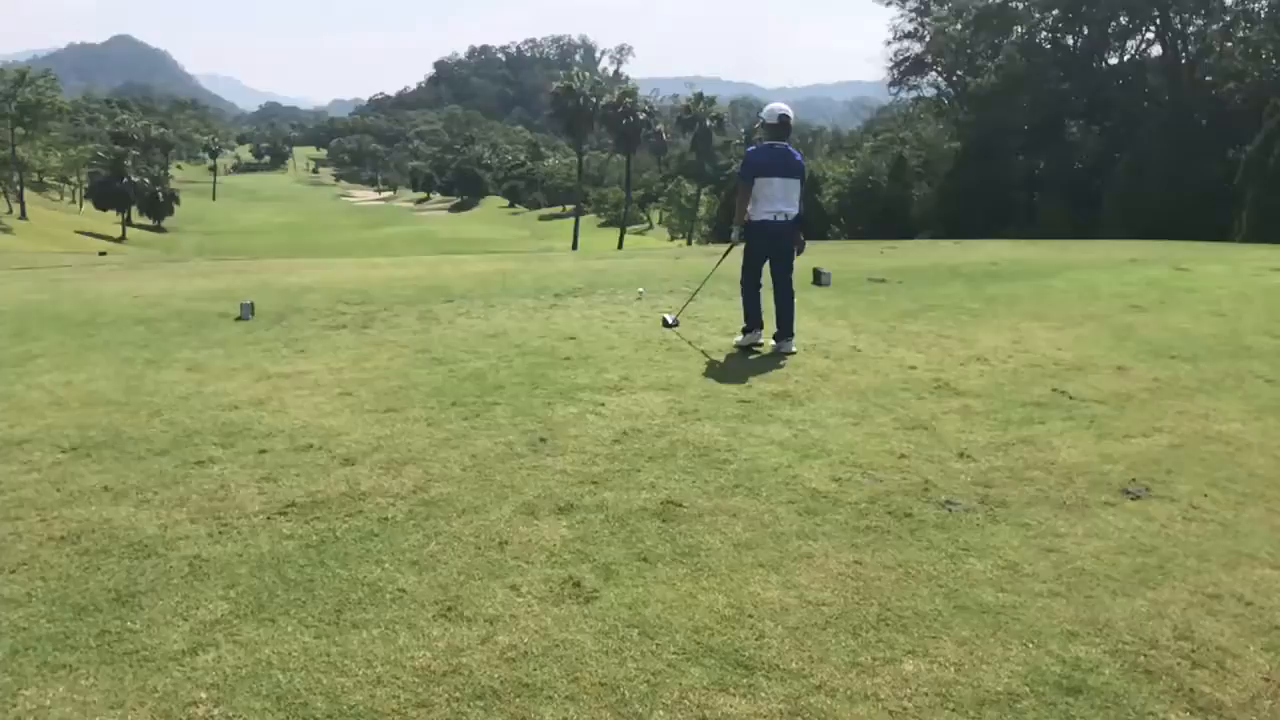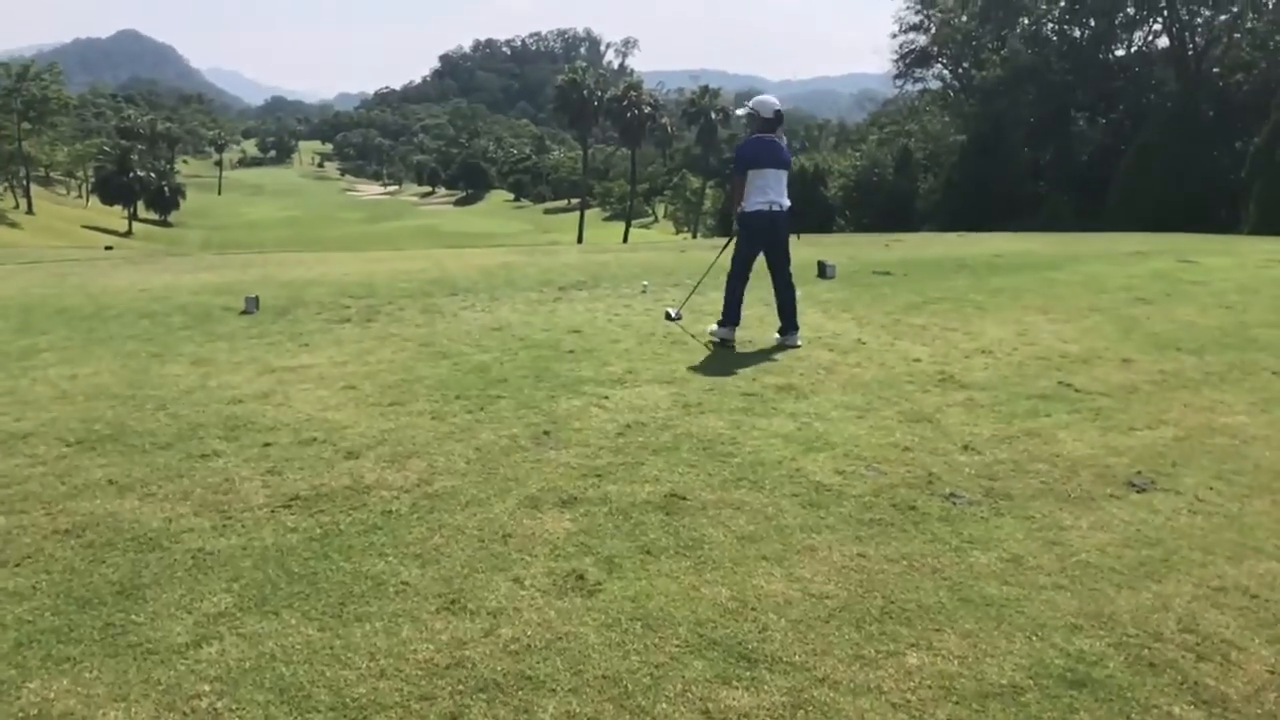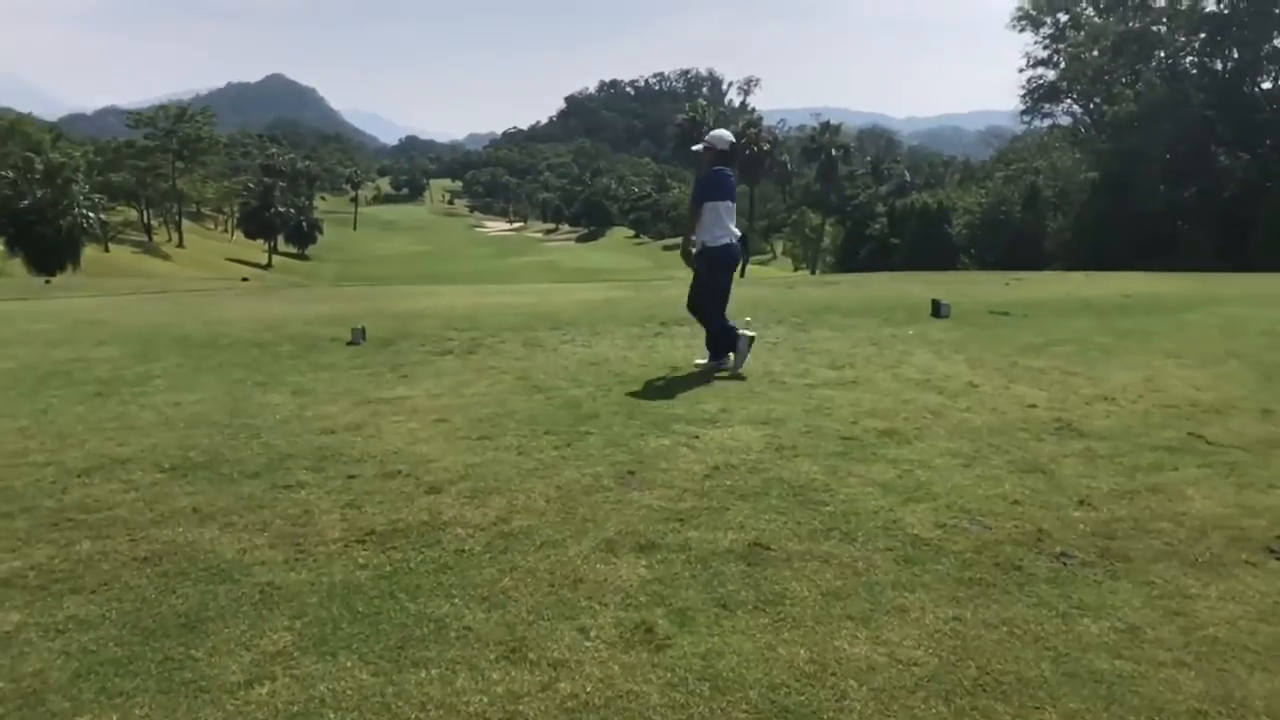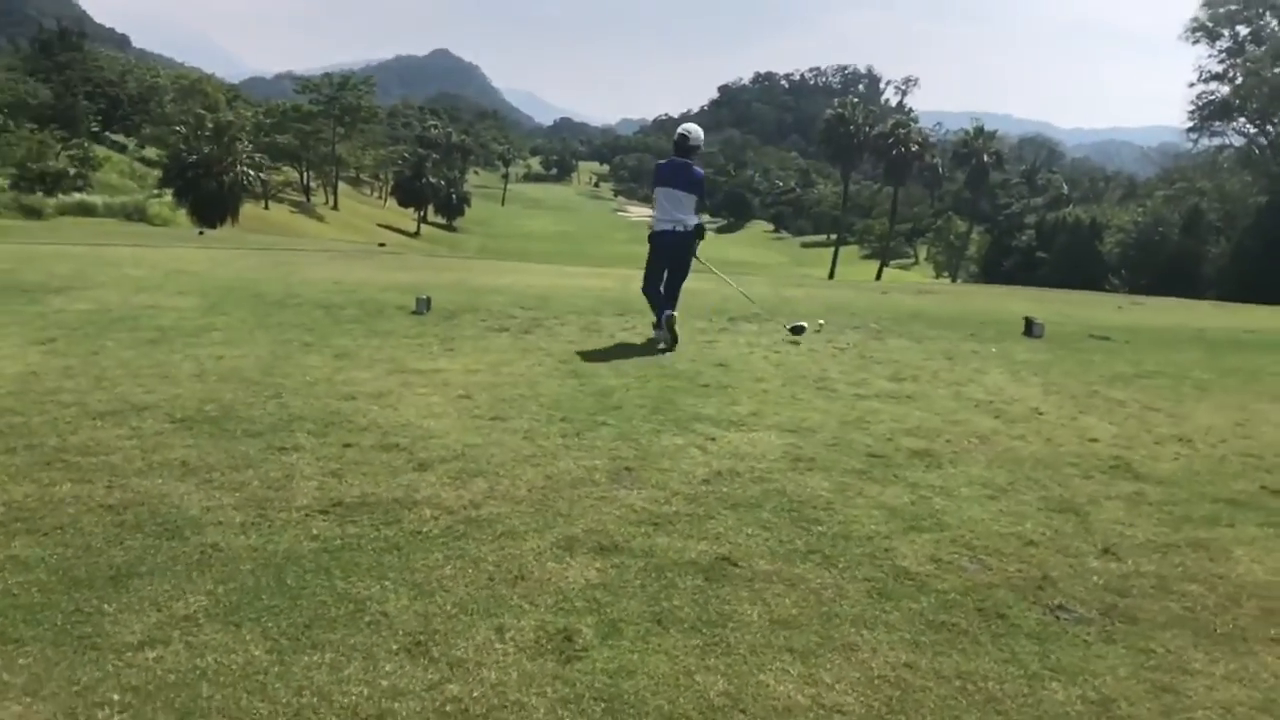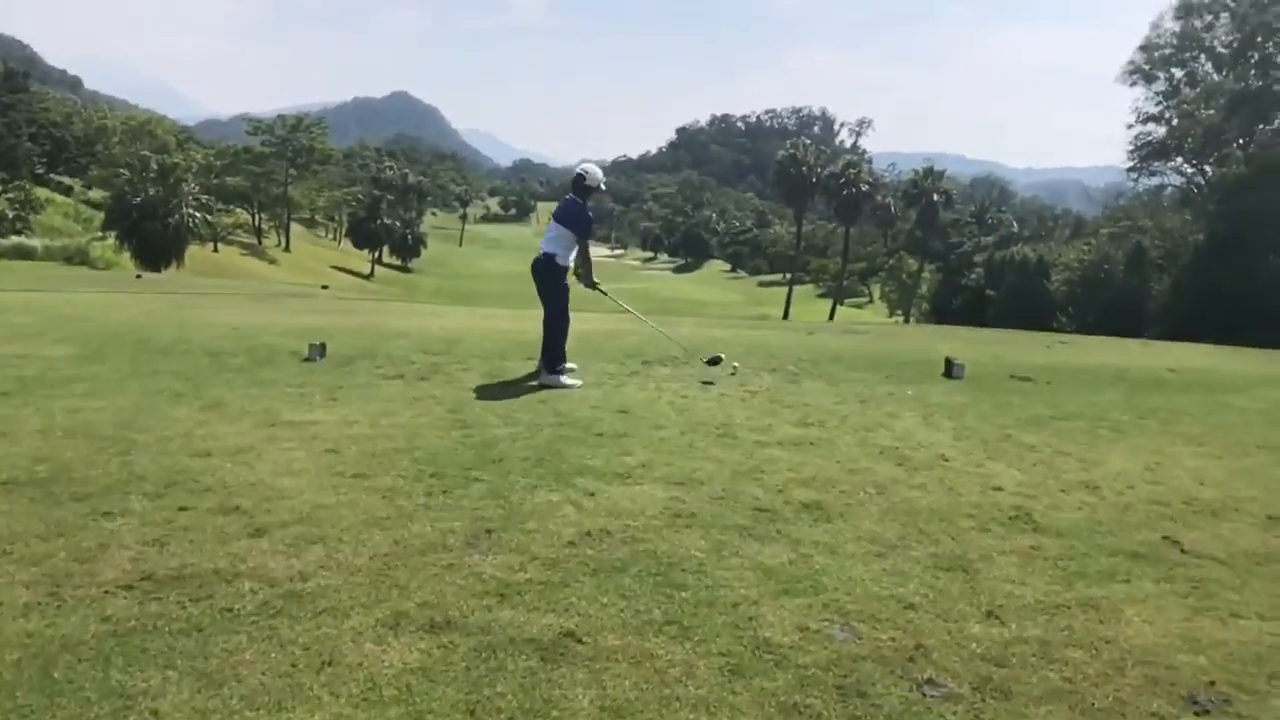
dt=1s
person 1, frame 1
left shoulder: (754, 155)
right shoulder: (797, 159)
left elbow: (744, 195)
right elbow: (800, 200)
left wrist: (737, 226)
right wrist: (798, 232)
left hip: (760, 225)
right hip: (786, 226)
left knee: (750, 279)
right knee: (783, 283)
left ankle: (753, 330)
right ankle: (785, 338)
person 1, frame 2
left shoulder: (746, 148)
right shoulder: (782, 149)
left elbow: (738, 187)
left wrist: (737, 214)
left hip: (754, 217)
right hip: (780, 217)
left knee: (738, 273)
right knee: (782, 276)
left ankle: (727, 326)
right ankle: (790, 332)
person 1, frame 3
left shoulder: (706, 179)
right shoulder: (730, 180)
left elbow: (694, 217)
left wrist: (686, 246)
right wrist: (696, 242)
left hip: (714, 251)
right hip: (731, 248)
left knee: (697, 303)
right knee: (715, 304)
left ankle: (735, 338)
right ankle: (725, 354)
person 1, frame 4
left shoulder: (660, 168)
right shoulder: (698, 176)
left elbow: (657, 200)
right elbow: (698, 209)
left hip: (661, 234)
right hip: (686, 235)
left knee: (651, 284)
right knee: (674, 284)
left ankle: (666, 316)
right ankle: (663, 327)
person 1, frame 5
left shoulder: (566, 204)
right shoulder: (583, 215)
right elbow: (583, 251)
left wrist: (579, 270)
right wrist: (589, 278)
left hip: (543, 263)
right hip: (553, 267)
left knee: (554, 315)
right knee: (559, 318)
left ankle: (549, 360)
right ankle: (552, 371)
